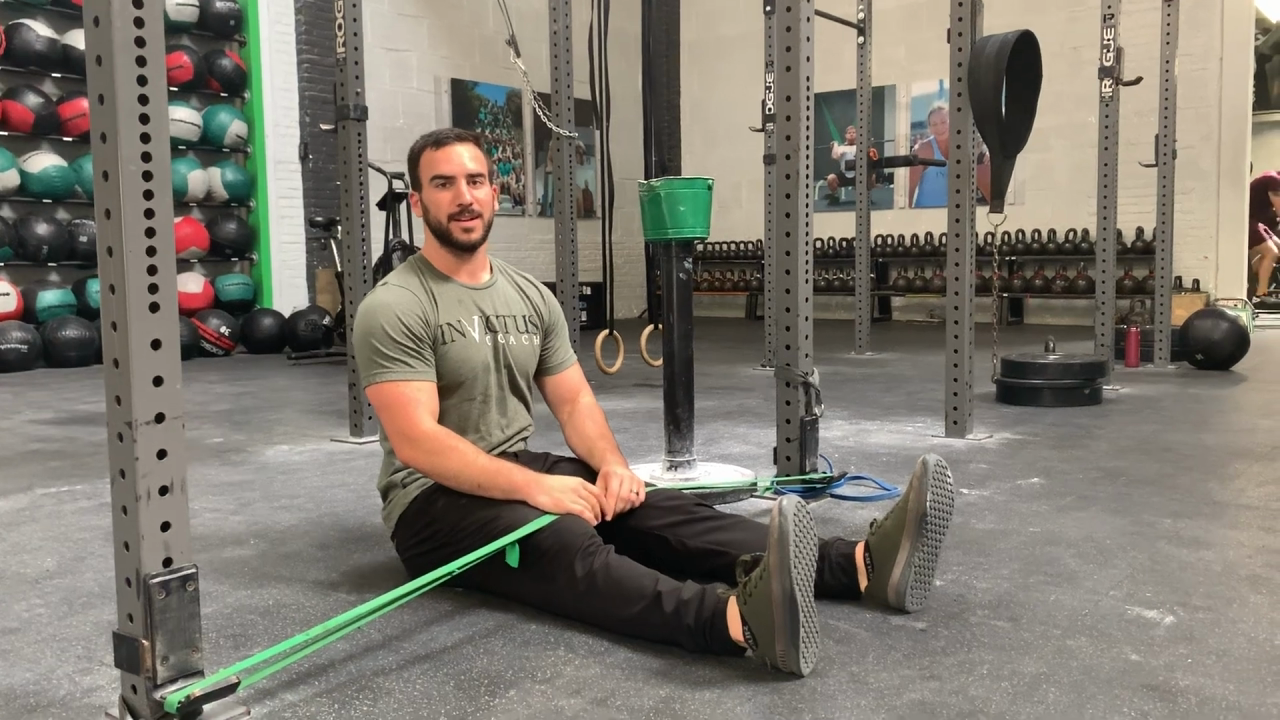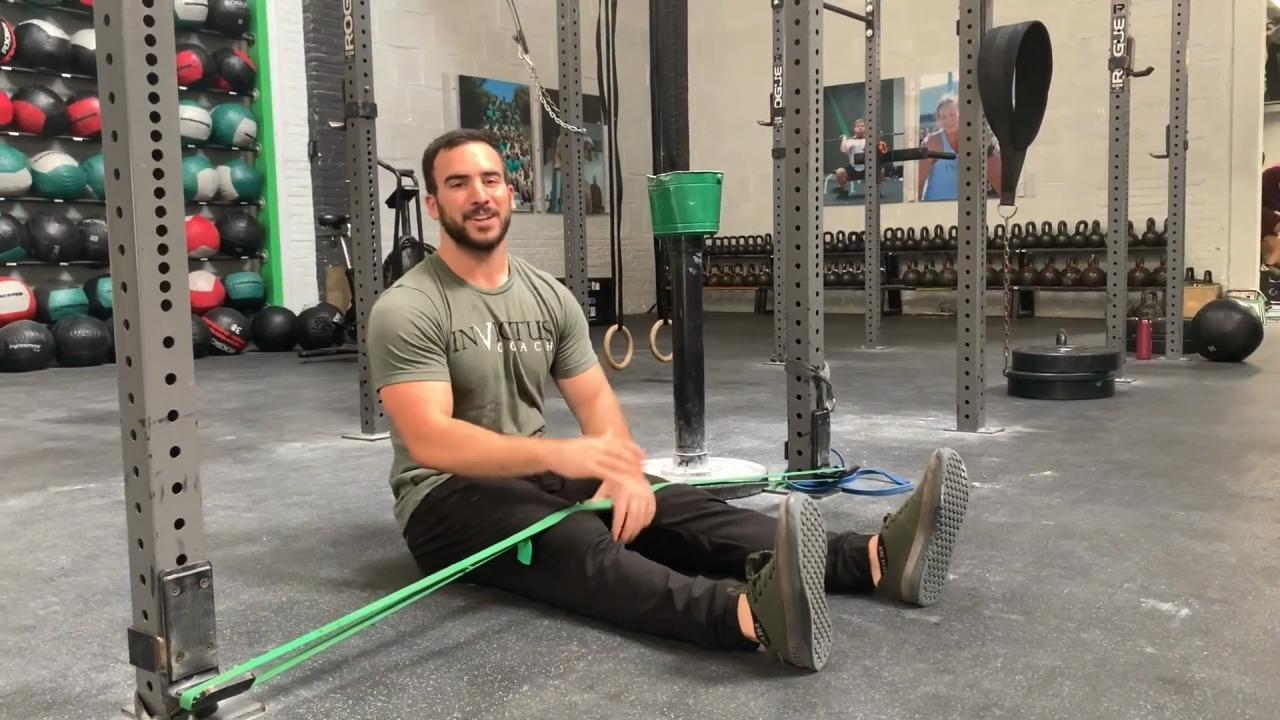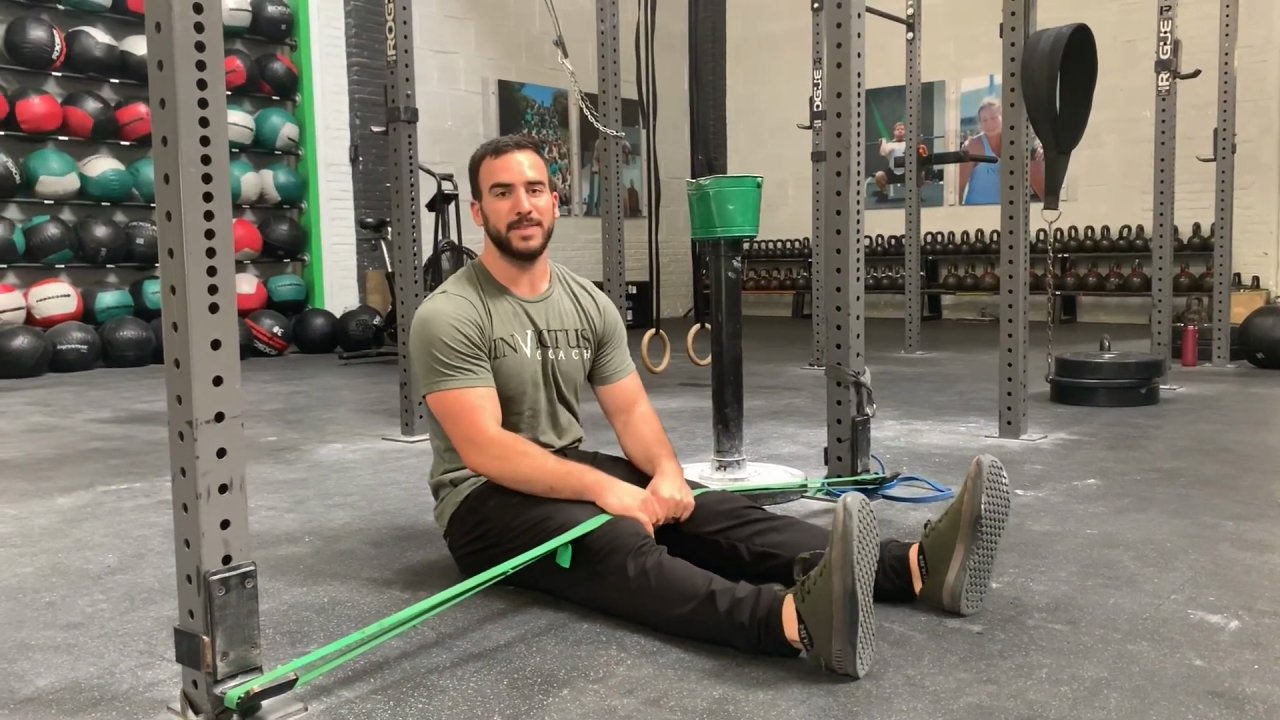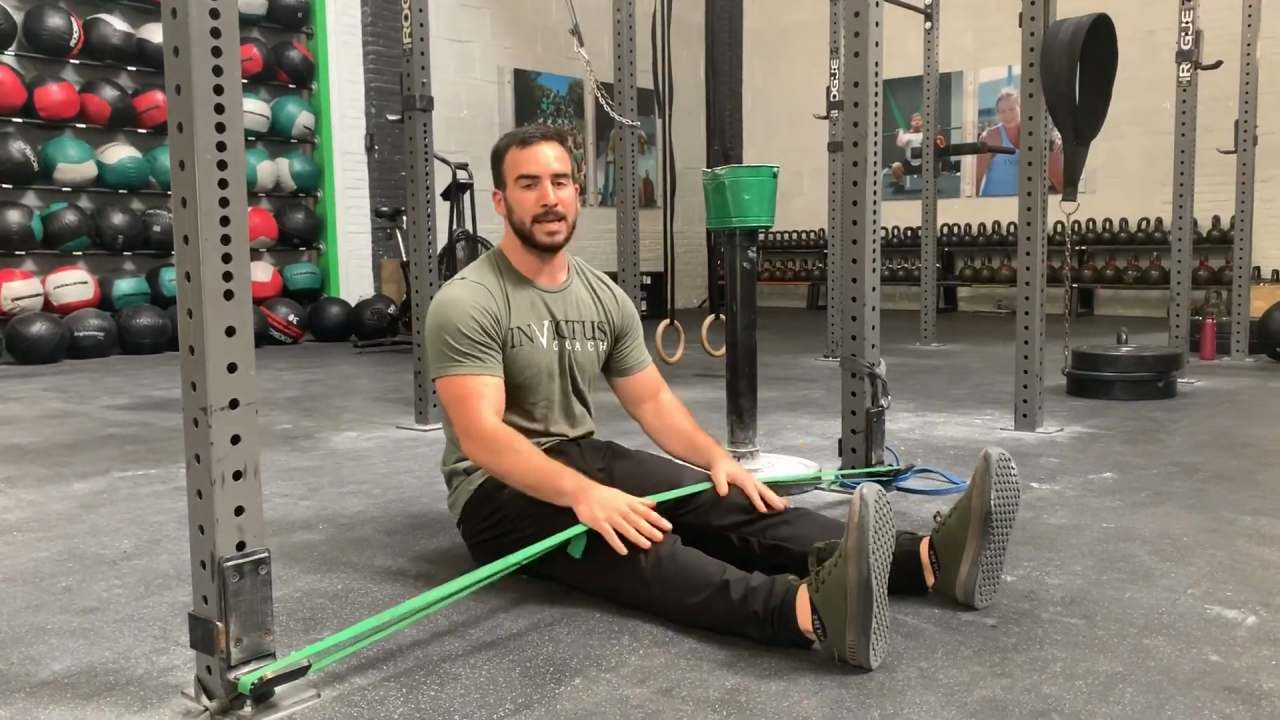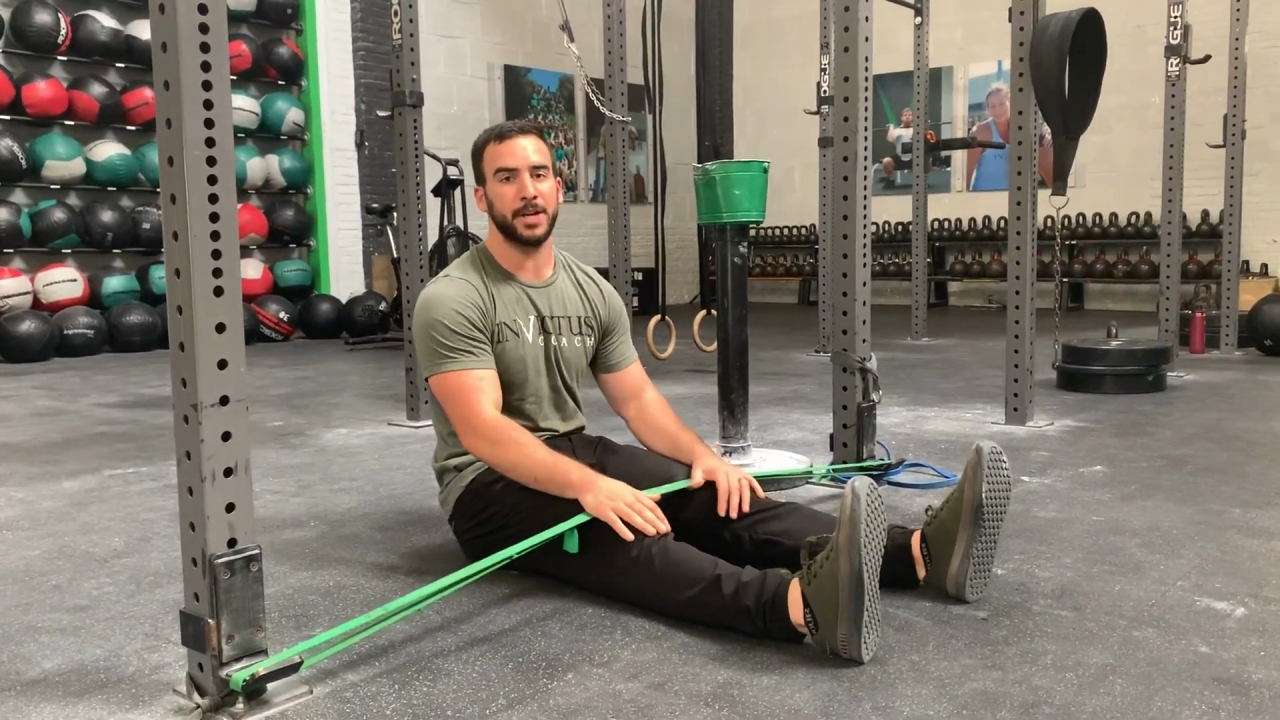
dt=1s
person 1, frame 1
left shoulder: (530, 295)
right shoulder: (394, 308)
left elbow: (572, 400)
right elbow: (417, 441)
left wrist: (611, 462)
right wrist: (535, 488)
left hip: (519, 467)
right hip: (435, 499)
left knee: (658, 512)
right knee: (568, 544)
left ankle: (860, 563)
right ankle: (736, 618)
person 1, frame 2
left shoulder: (549, 295)
right shoulder: (406, 310)
left elbow: (595, 400)
right elbow: (432, 441)
left wrist: (623, 462)
right wrist: (555, 454)
left hip: (533, 468)
right hip: (446, 497)
left knee: (675, 508)
right knee: (579, 544)
left ankle: (874, 558)
right ankle: (748, 615)
person 1, frame 3
left shoulder: (589, 302)
right shoulder: (449, 316)
left elbow: (630, 409)
right elbow: (484, 449)
left wrist: (665, 471)
right wrist: (601, 488)
left hip: (569, 471)
right hip: (485, 501)
left knee: (714, 514)
right knee: (620, 544)
left ankle: (916, 566)
right ankle: (793, 620)
person 1, frame 4
left shoulder: (604, 296)
right shoulder: (467, 303)
left elbow: (651, 399)
right elbow: (480, 435)
left wrist: (716, 456)
right wrist: (583, 496)
left hip: (585, 455)
right hip: (501, 490)
left knee: (724, 505)
right knee: (637, 541)
left ankle: (927, 559)
right ankle: (807, 611)
person 1, frame 5
left shoulder: (591, 290)
right shoulder: (453, 300)
left elbow: (636, 398)
right elbow: (482, 430)
left wrist: (702, 454)
right wrist: (589, 487)
left hip: (575, 450)
right hip: (489, 484)
left knee: (715, 500)
right knee: (625, 531)
left ankle: (919, 552)
right ankle: (799, 603)
